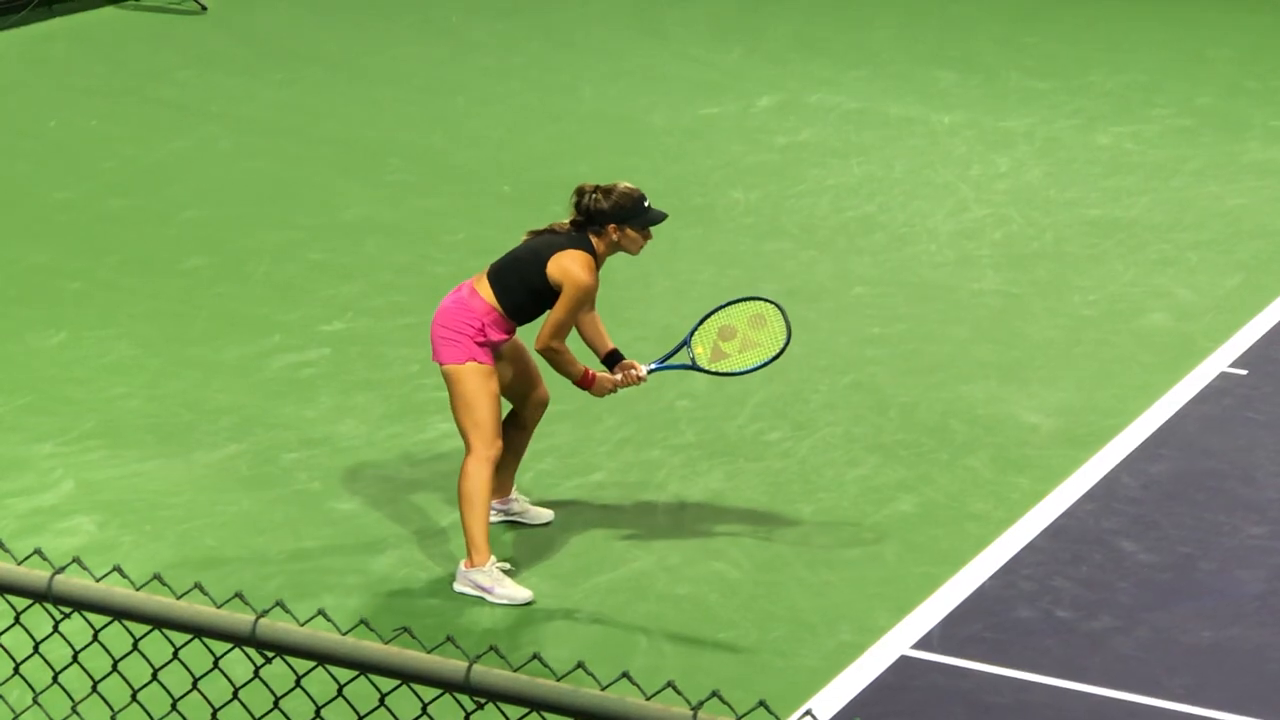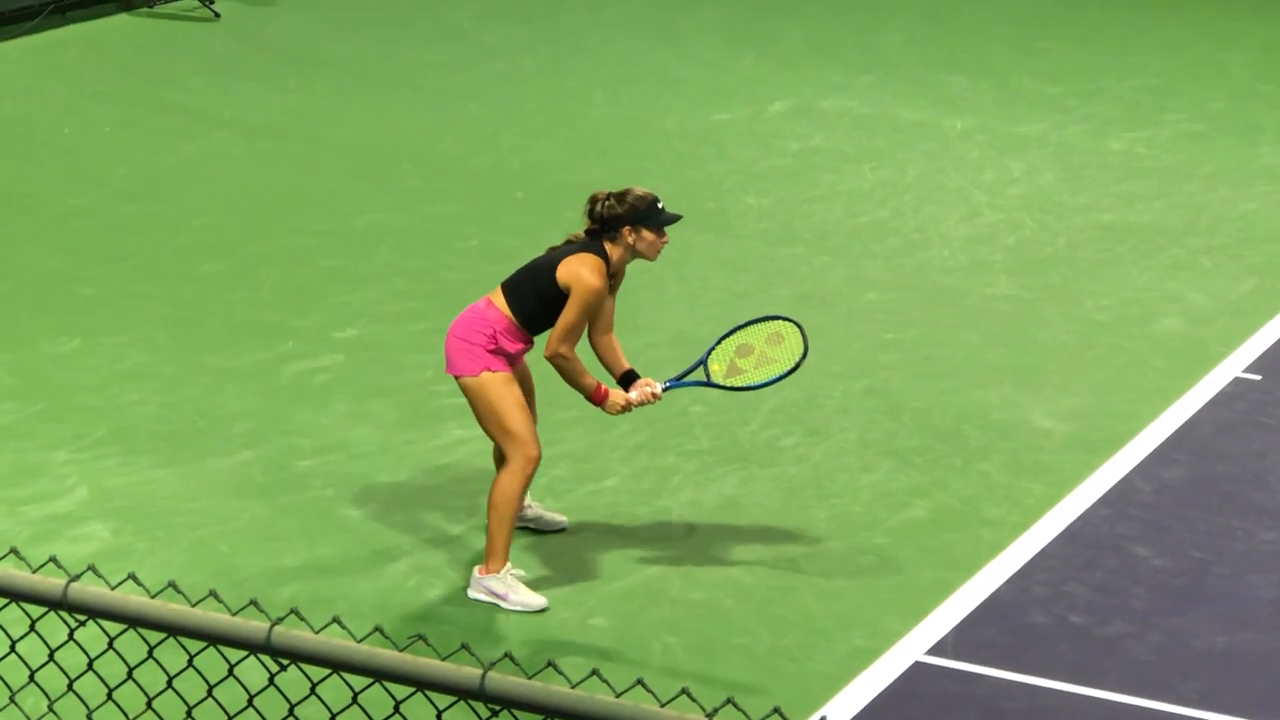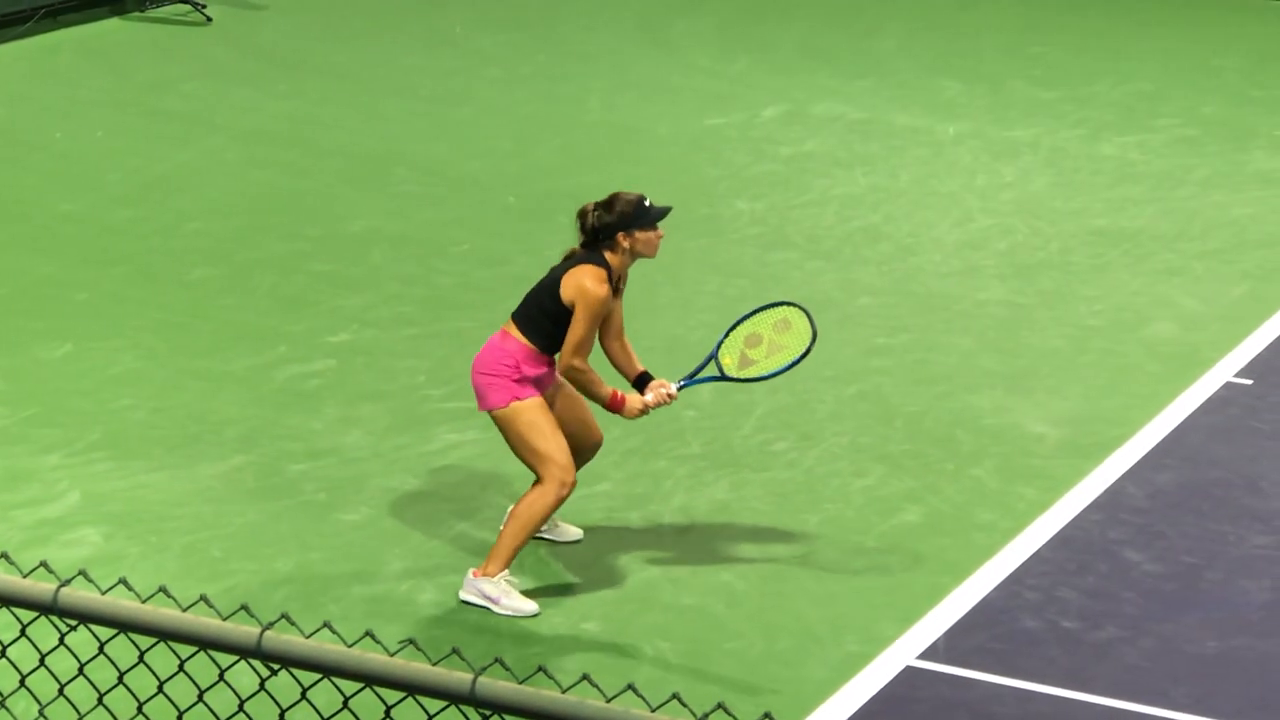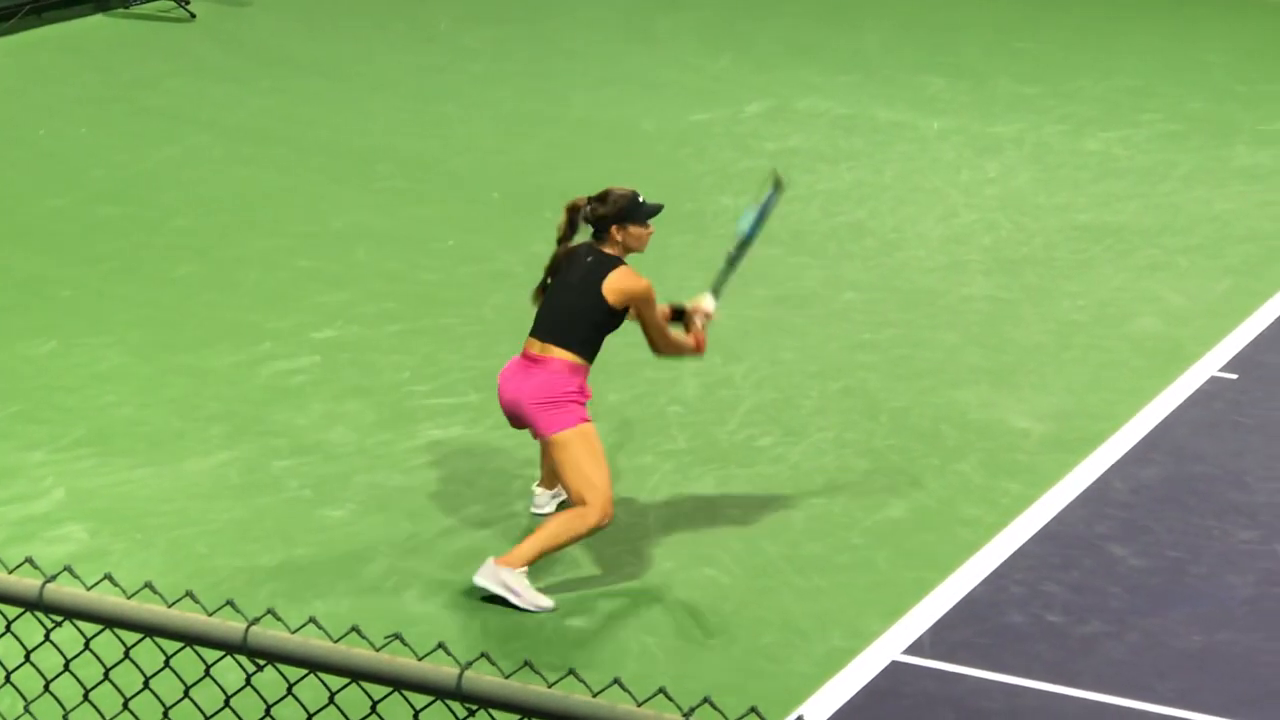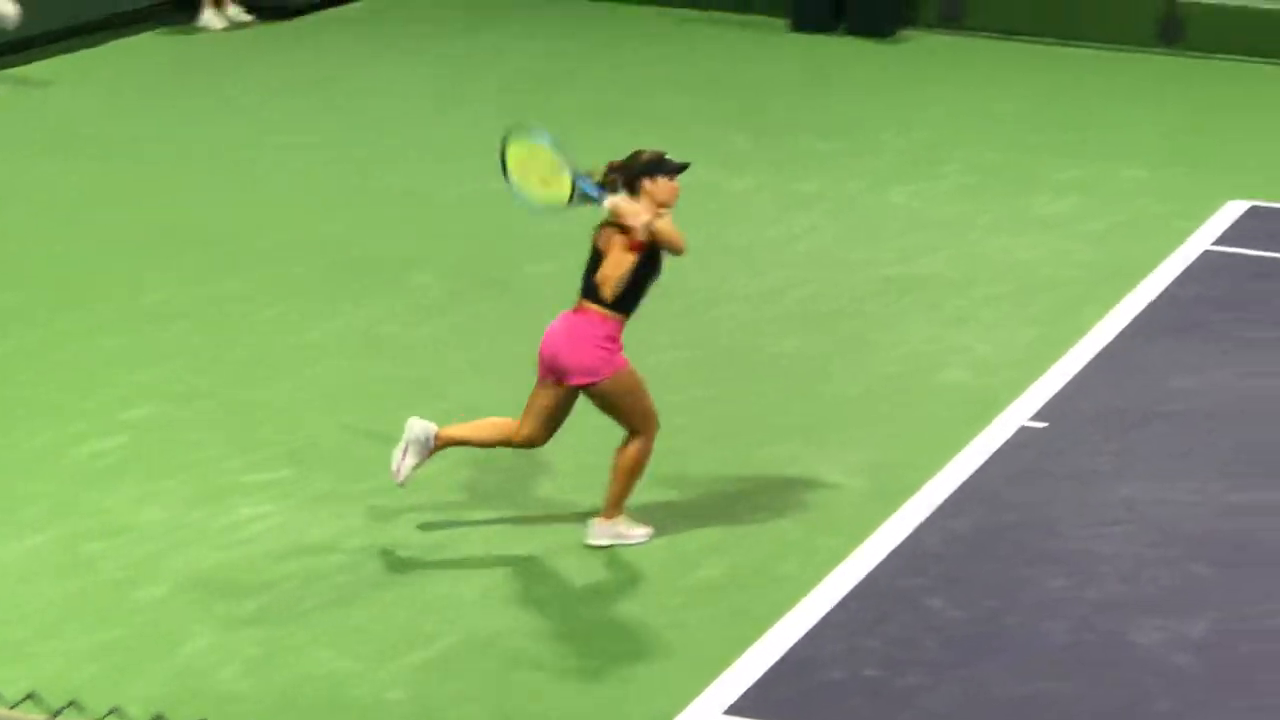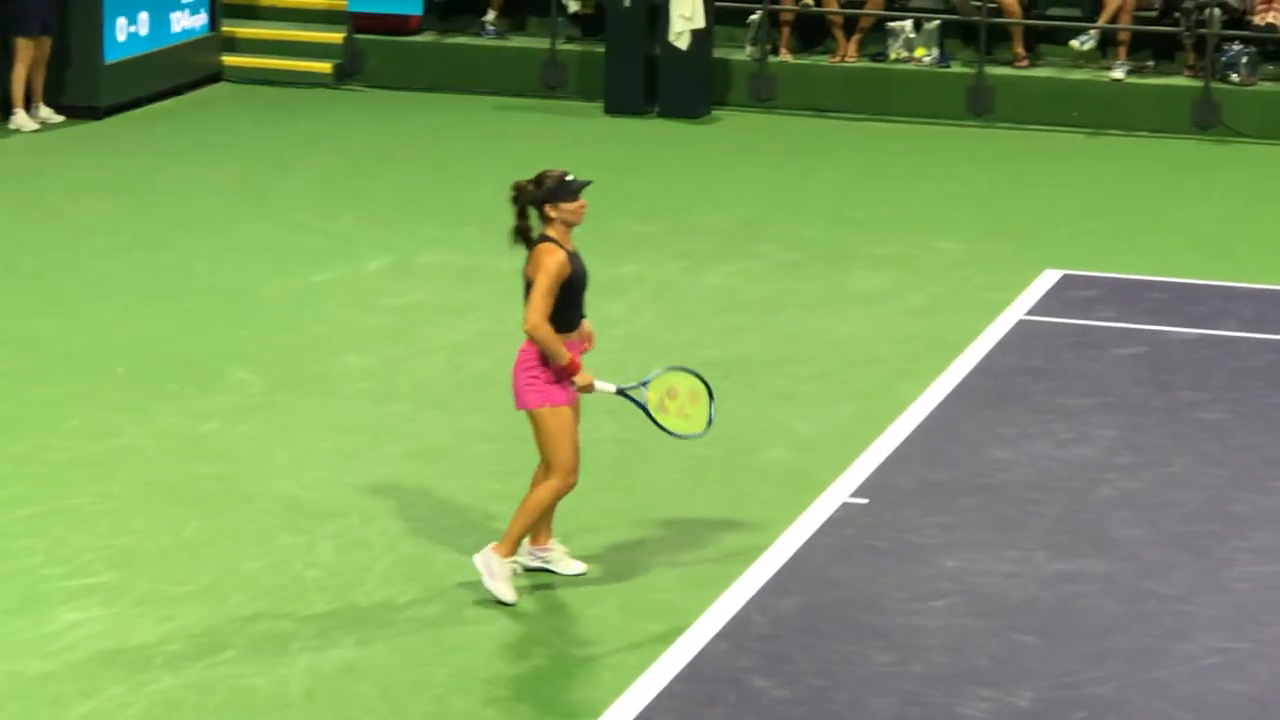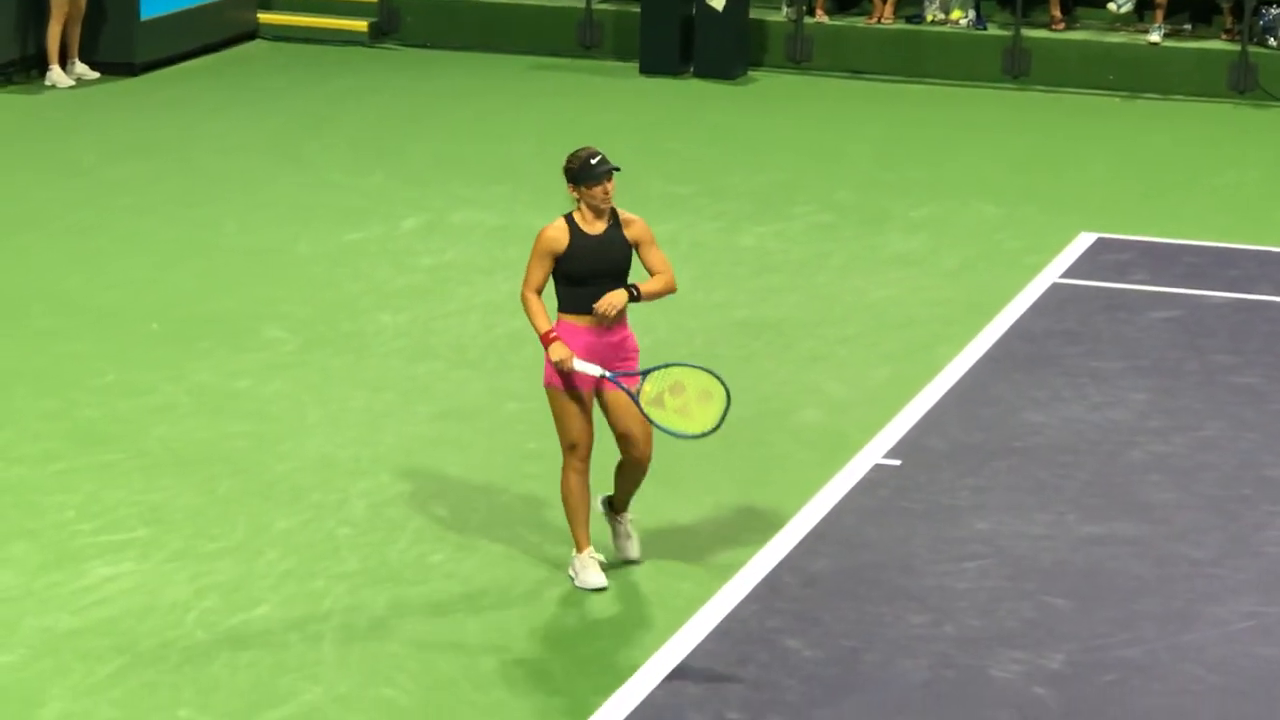
dt=0.7s
person 1, frame 1
left shoulder: (585, 244)
right shoulder: (580, 271)
left elbow: (583, 311)
right elbow: (549, 344)
left wrist: (615, 361)
right wrist: (589, 380)
left hip: (485, 323)
right hip: (466, 331)
left knee: (534, 400)
right knee: (486, 446)
left ankle: (500, 498)
right ankle: (476, 567)
person 1, frame 2
left shoulder: (609, 264)
right shoulder: (590, 274)
left elbow: (601, 335)
right elbow: (558, 351)
left wrist: (630, 380)
right wrist: (600, 395)
left hip: (498, 342)
right hip: (479, 344)
left knee: (516, 428)
right knee: (525, 453)
left ankle: (509, 507)
right ankle: (491, 575)
person 1, frame 3
left shoulder: (614, 269)
right shoulder: (594, 286)
left elbow: (613, 339)
right elbow: (573, 364)
left wrist: (645, 382)
right wrist: (619, 401)
left hip: (531, 369)
right hip: (505, 373)
left knee: (587, 441)
right knee: (560, 478)
left ankle: (529, 517)
right ankle: (486, 579)
person 1, frame 4
left shoulder: (574, 252)
right shoulder: (634, 281)
right elbow: (661, 345)
left wrist: (683, 312)
right wrist: (695, 341)
left hip: (517, 378)
right hip: (551, 393)
left knee: (567, 413)
right knee: (597, 508)
left ankle: (548, 491)
right ankle: (504, 568)
person 1, frame 5
left shoulder: (651, 219)
right shoulder: (620, 228)
left elbow: (677, 245)
right elbow: (607, 291)
left wrist: (649, 225)
right wrist: (636, 243)
left hip: (564, 338)
right hip: (590, 344)
left knee: (527, 433)
right knee: (644, 428)
left ankle: (432, 435)
right ankle: (608, 522)
person 1, frame 6
left shoulder: (563, 244)
right shoulder: (551, 256)
right elbow: (534, 324)
left wrist: (581, 320)
right wrist: (574, 368)
left hip: (561, 365)
right hip: (546, 369)
left knee: (555, 464)
right knee: (563, 477)
left ankle: (539, 546)
right ankle: (499, 554)
person 1, frame 7
left shoulder: (631, 227)
right shoulder: (555, 234)
left elbow: (667, 280)
right elbow: (530, 292)
left wrist: (628, 293)
right wrist: (550, 340)
left hip: (618, 348)
right hip: (569, 351)
left knee: (639, 453)
right knee: (578, 455)
left ankle: (618, 511)
right ankle: (583, 554)
